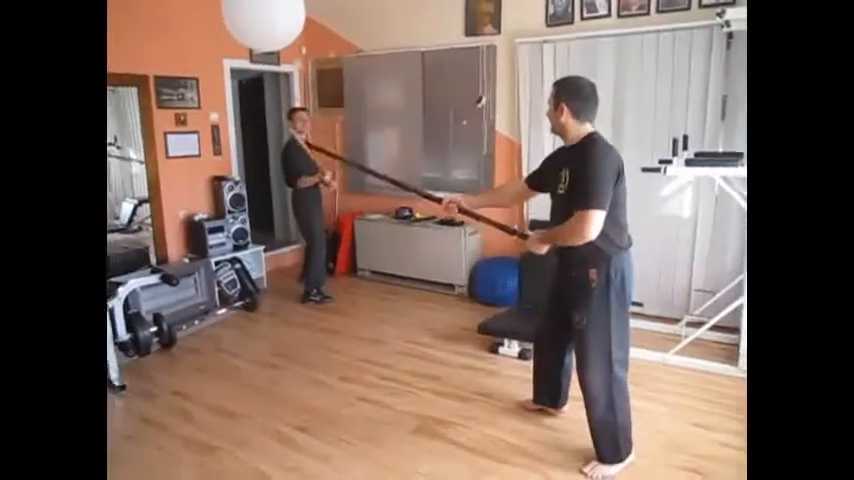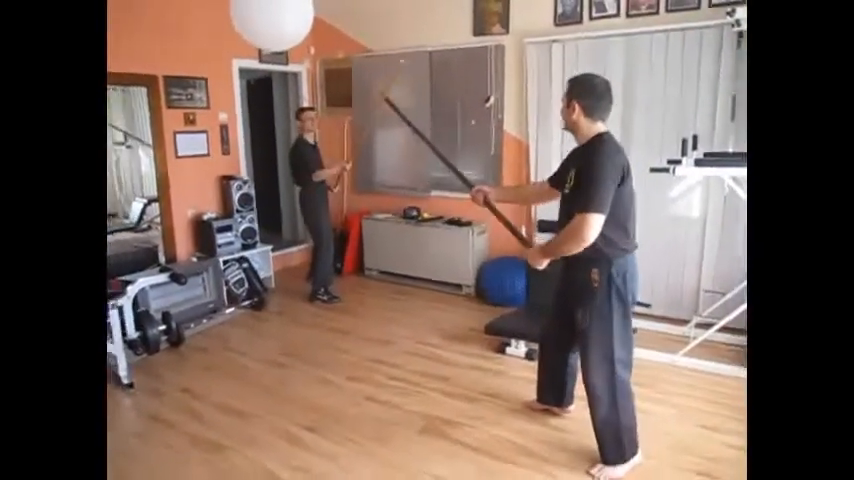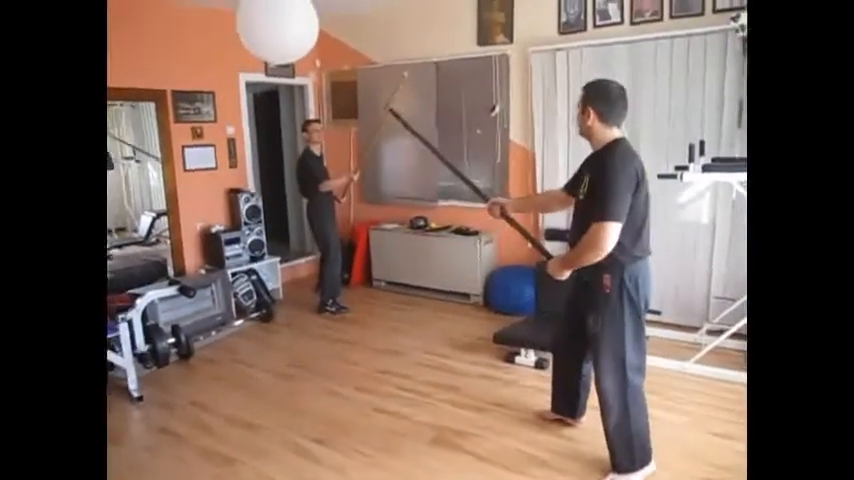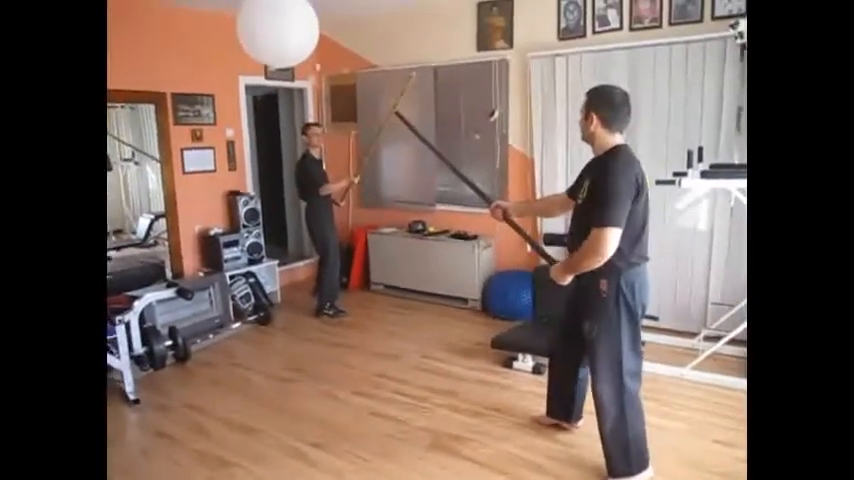
dt=0.5s
person 1, frame 1
left shoulder: (599, 157)
right shoulder: (564, 156)
left elbow: (587, 228)
right elbow: (519, 190)
left wrist: (543, 238)
right wrist: (467, 201)
left hip: (602, 272)
right hip: (573, 267)
left knee: (600, 363)
right knee: (551, 336)
right ankle: (550, 398)
person 1, frame 2
left shoulder: (603, 156)
right shoulder: (583, 153)
left elbow: (585, 232)
right elbow: (546, 190)
left wrist: (542, 253)
right wrist: (495, 193)
left hip: (606, 271)
right hip: (582, 267)
left knee: (604, 363)
right knee: (556, 335)
right ankle: (556, 398)
person 1, frame 3
left shoulder: (618, 163)
right shoulder: (598, 160)
left elbow: (603, 240)
right elbow: (563, 197)
left wrist: (564, 264)
right wrist: (511, 204)
left hip: (618, 279)
right hip: (595, 275)
left knee: (617, 370)
right knee: (569, 343)
right ankle: (568, 408)
person 1, frame 4
left shoulder: (618, 169)
right shoulder: (599, 164)
left elbow: (603, 246)
right elbow: (564, 201)
left wrist: (565, 268)
right wrist: (514, 208)
left hip: (615, 284)
right hip: (594, 281)
left knee: (613, 375)
right knee: (566, 347)
right ankle: (564, 413)
person 2, frame 1
left shoulder: (306, 146)
right shoulder: (291, 150)
right elbow: (299, 182)
left wrist: (327, 179)
right wrist: (319, 178)
left hip: (313, 198)
right hip: (303, 200)
left knee: (314, 242)
right knee: (317, 243)
left ankle: (307, 276)
right ankle: (311, 290)
person 2, frame 2
left shoulder: (312, 145)
right shoulder: (300, 148)
right elbow: (314, 175)
left wrist: (327, 184)
right wrist: (339, 169)
left hip: (319, 197)
right hip: (311, 198)
left knee: (322, 241)
right knee: (325, 242)
left ankle: (315, 275)
right ankle: (320, 290)
person 2, frame 3
left shoulder: (317, 156)
right shoulder: (307, 159)
right elbow: (321, 185)
left wrist: (334, 195)
right wrist: (346, 179)
left hip: (325, 208)
right hip: (318, 210)
left knee: (329, 252)
right knee: (333, 254)
left ankle: (323, 288)
right ankle: (328, 301)
person 2, frame 4
left shoulder: (316, 160)
right shoulder: (306, 163)
right elbow: (322, 189)
left wrist: (333, 198)
right wrist: (346, 182)
left hip: (323, 211)
right hip: (317, 213)
left knee: (327, 255)
right knee: (331, 257)
left ankle: (321, 291)
right ankle: (325, 304)
